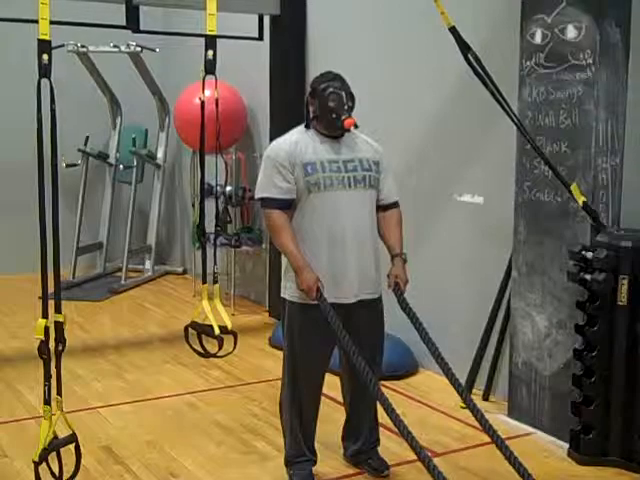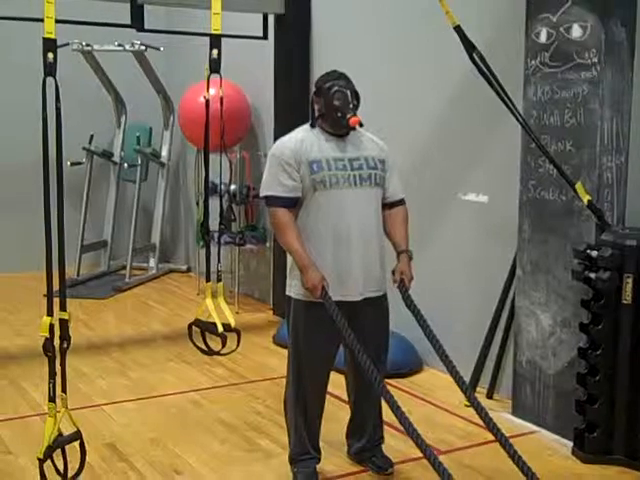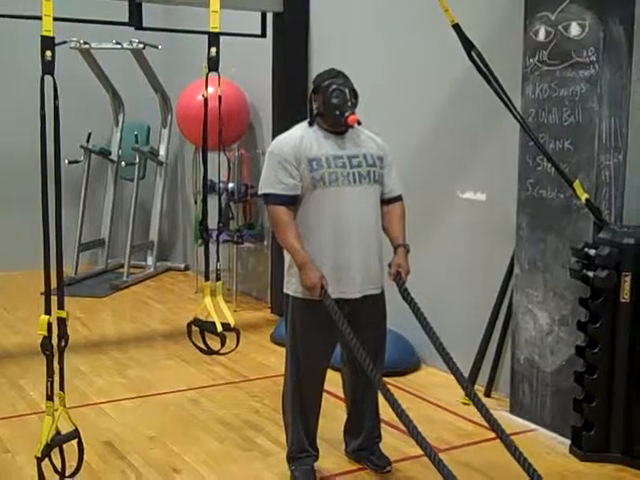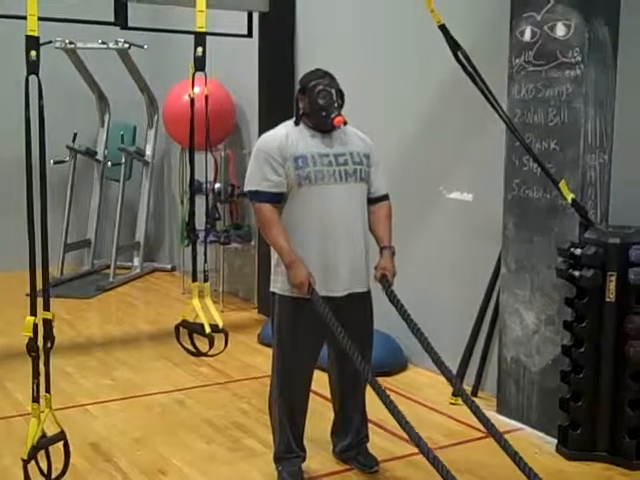
dt=0.4s
person 1, frame 1
left shoulder: (370, 150)
right shoulder: (287, 150)
left elbow: (388, 208)
right elbow: (275, 214)
left wrist: (397, 257)
right wrist: (301, 268)
left hip: (365, 288)
right hip: (311, 290)
left knee: (365, 373)
right knee: (303, 378)
left ankle: (362, 447)
person 1, frame 2
left shoulder: (376, 148)
right shoulder: (292, 148)
left elbow: (393, 205)
right elbow: (280, 212)
left wrist: (403, 253)
right wrist: (306, 266)
left hip: (370, 286)
right hip: (315, 288)
left knee: (370, 371)
right knee: (308, 377)
left ankle: (366, 445)
person 1, frame 3
left shoulder: (374, 145)
right shoulder: (290, 145)
left elbow: (391, 201)
right elbow: (279, 210)
left wrist: (400, 248)
right wrist: (305, 265)
left hip: (367, 283)
right hip: (313, 286)
left knee: (366, 369)
right knee: (306, 374)
left ankle: (363, 443)
person 1, frame 4
left shoulder: (360, 143)
right shoulder: (276, 143)
left elbow: (378, 201)
right elbow: (265, 207)
left wrist: (386, 250)
right wrist: (292, 263)
left hip: (354, 282)
right hip: (300, 285)
left knee: (353, 369)
right knee: (292, 373)
left ankle: (351, 443)
